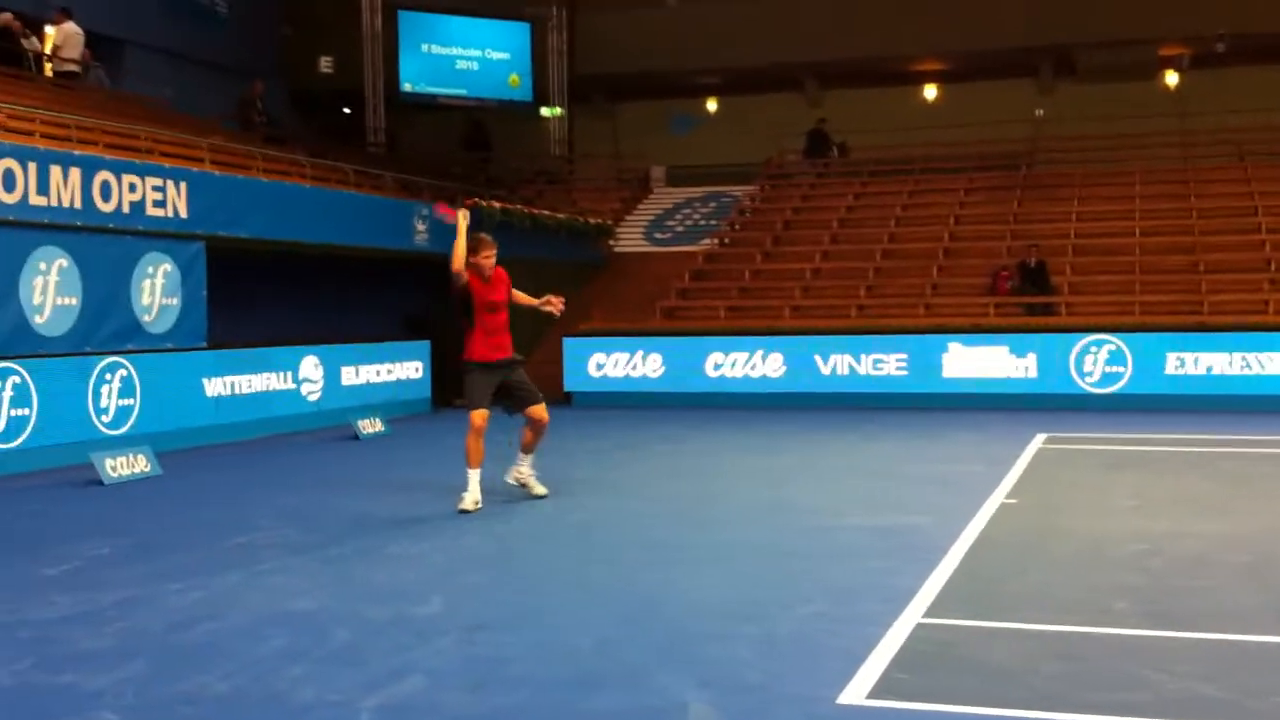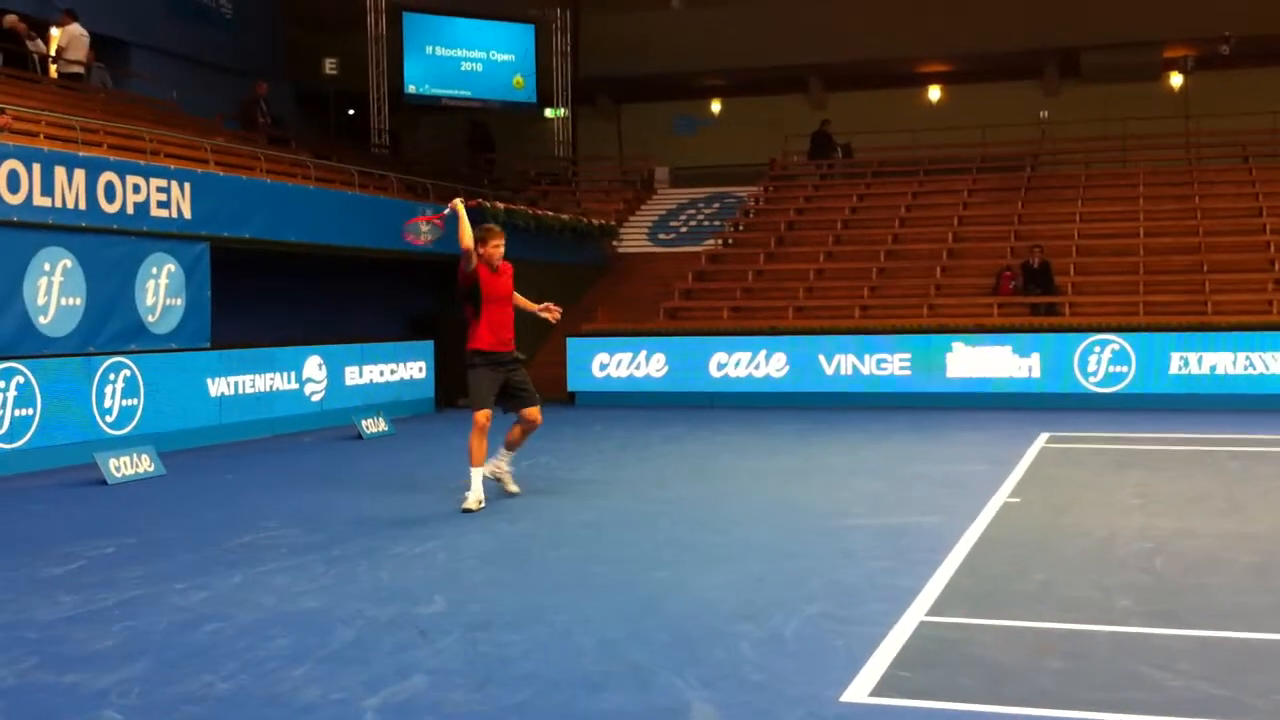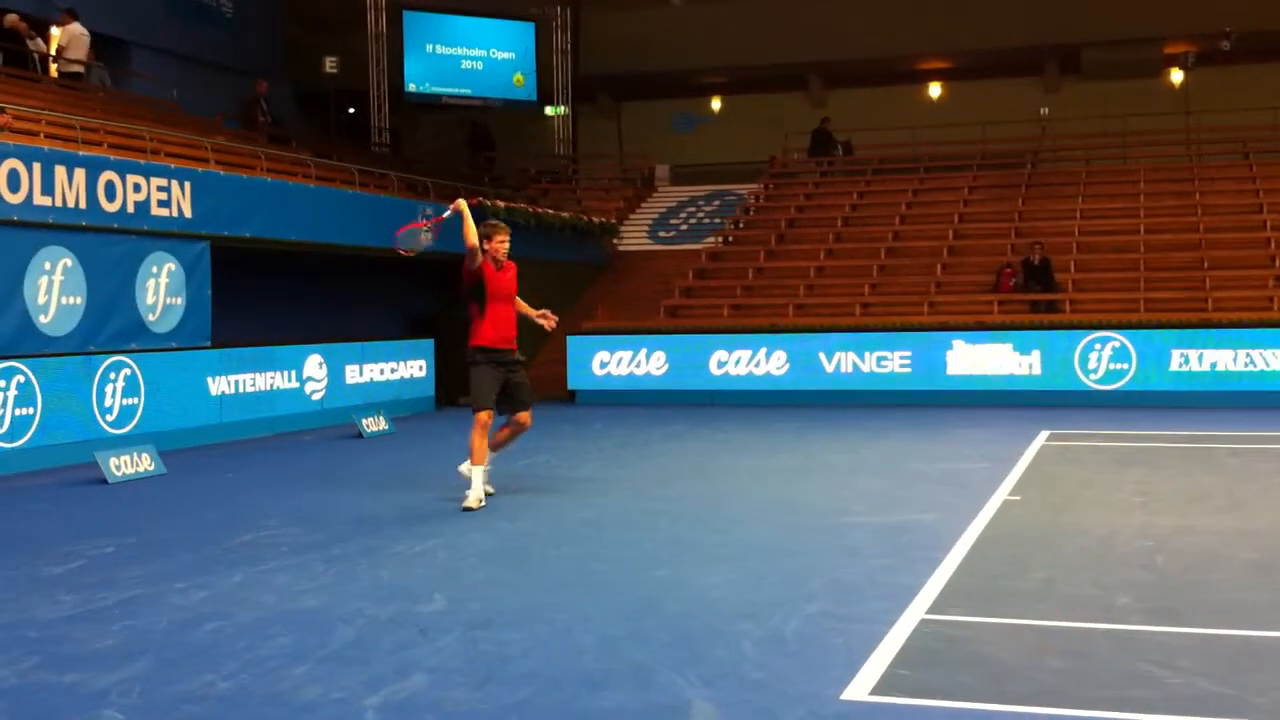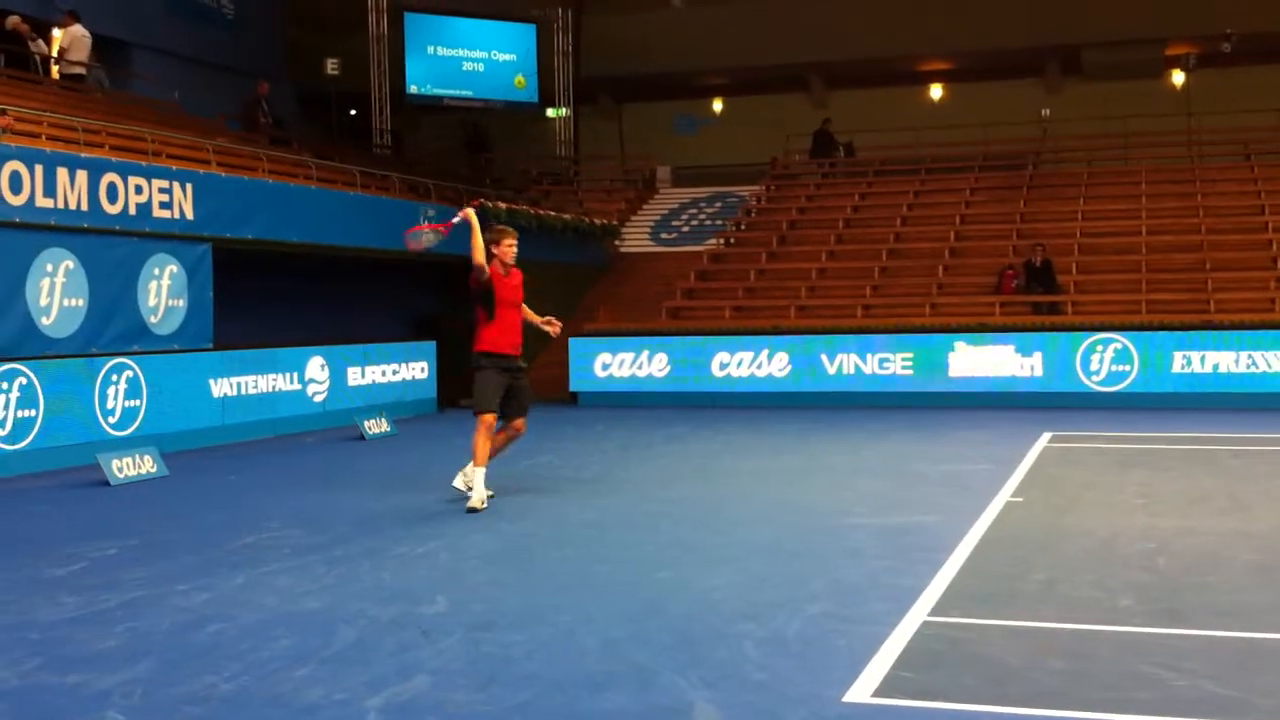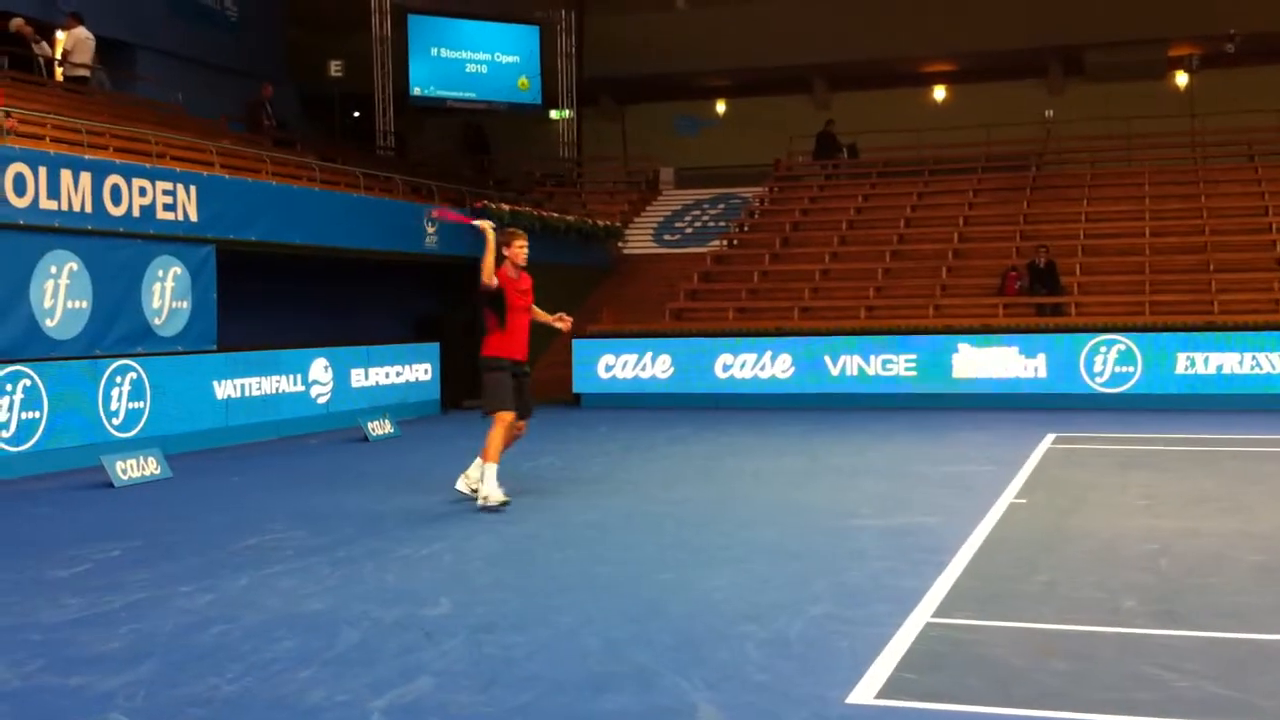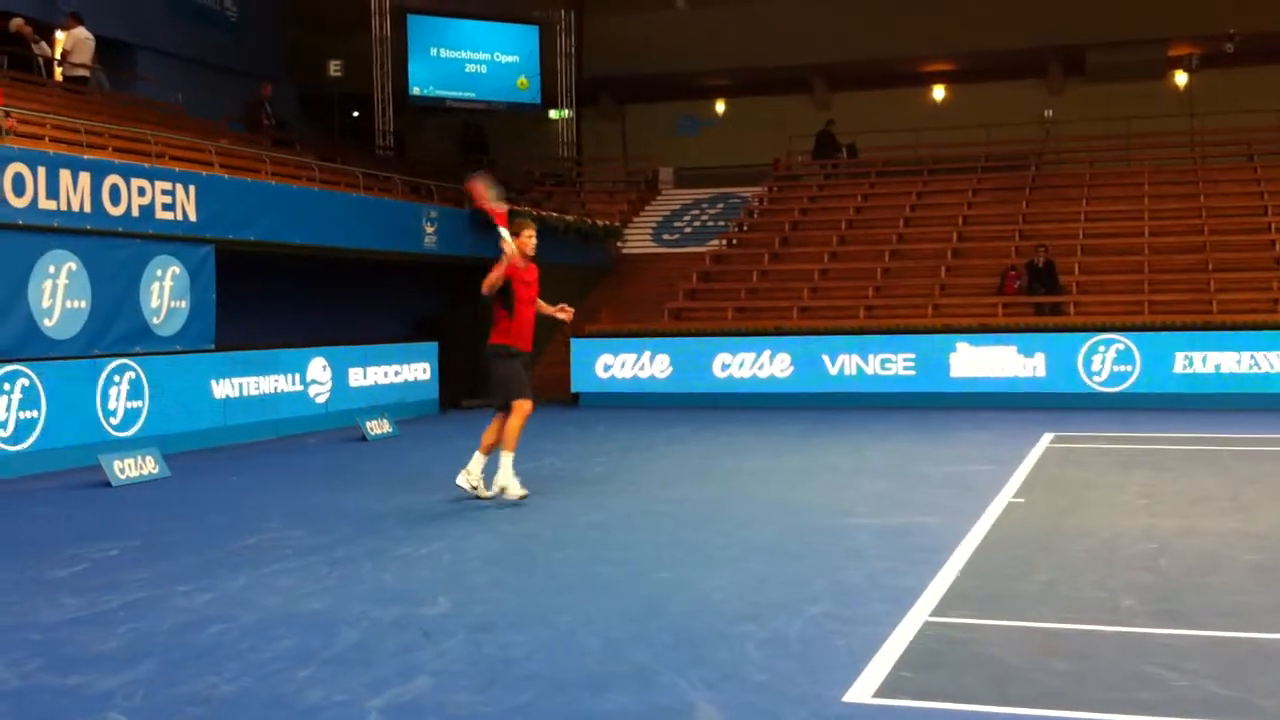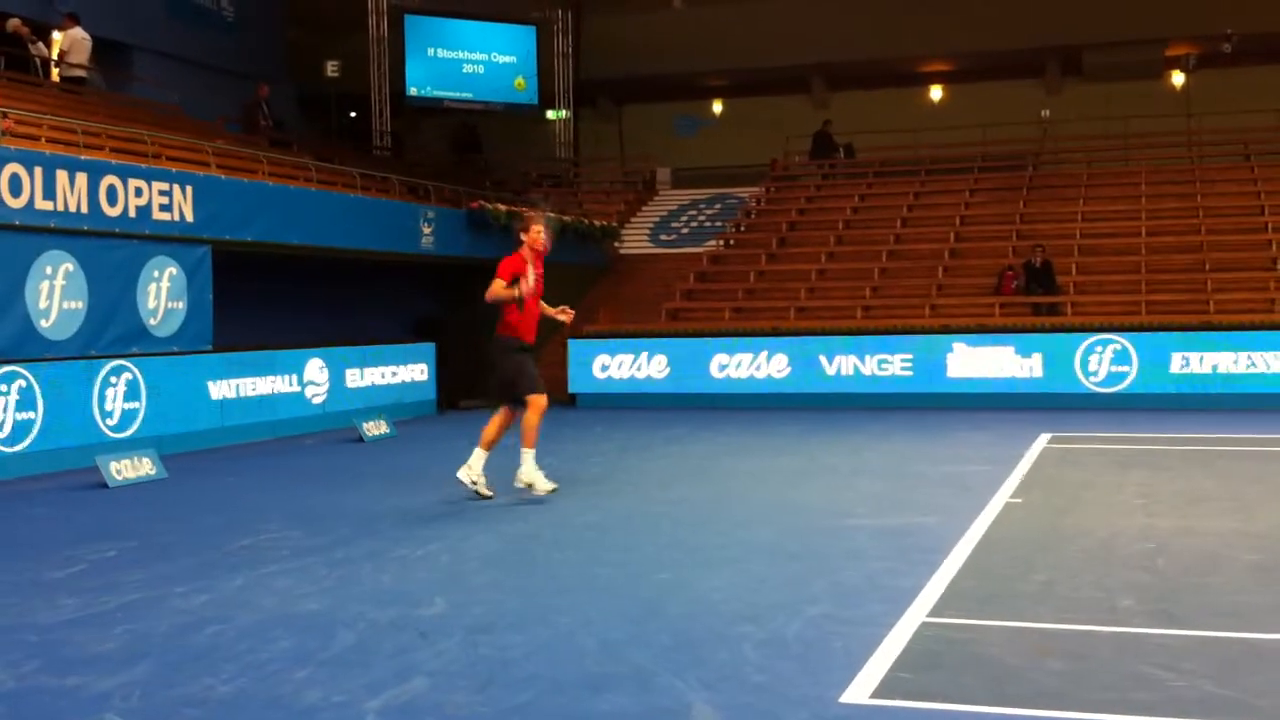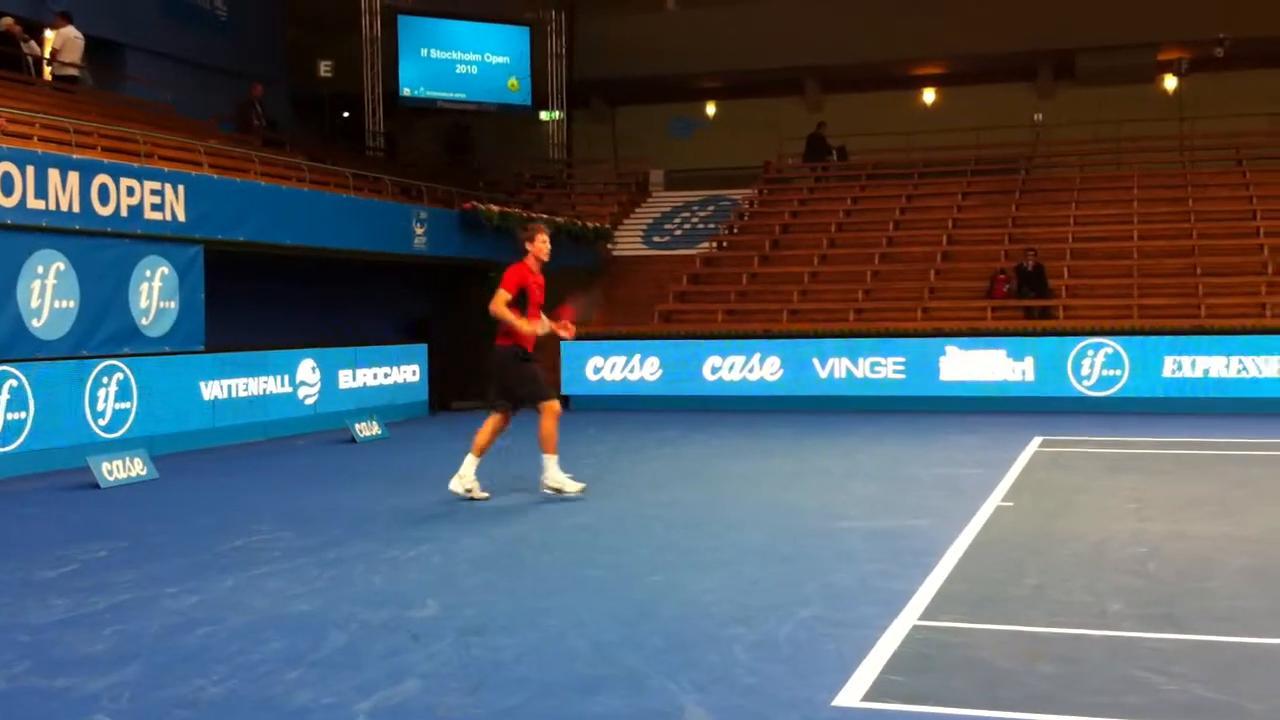
dt=0.1s
person 1, frame 1
left shoulder: (502, 275)
right shoulder: (465, 282)
right elbow: (455, 268)
left wrist: (539, 303)
right wrist: (462, 227)
left hip: (508, 361)
right hip: (478, 366)
left knee: (539, 419)
right knee: (478, 422)
left ankle: (522, 472)
right ankle: (473, 491)
person 1, frame 2
left shoulder: (506, 269)
right shoulder: (470, 271)
right elbow: (465, 247)
left wrist: (537, 309)
right wrist: (460, 211)
left hip: (509, 358)
right hip: (481, 360)
left knee: (532, 418)
right knee: (481, 420)
left ankle: (498, 465)
right ankle: (476, 490)
person 1, frame 3
left shoulder: (511, 268)
right shoulder: (476, 269)
right elbow: (471, 245)
left wrist: (534, 314)
right wrist: (464, 212)
left hip: (511, 356)
right hip: (484, 356)
left knee: (521, 421)
right knee: (483, 419)
left ankle: (475, 466)
right ankle: (475, 489)
person 1, frame 4
left shoulder: (517, 275)
right shoulder: (485, 277)
right elbow: (478, 262)
left wrist: (539, 321)
right wrist: (473, 221)
left hip: (513, 362)
right hip: (489, 361)
left knee: (516, 427)
right knee: (487, 421)
left ankle: (470, 474)
right ankle: (478, 490)
person 1, frame 5
left shoulder: (526, 279)
right shoulder: (499, 278)
right elbow: (486, 282)
left wrist: (551, 319)
right wrist: (490, 237)
left hip: (519, 362)
right hip: (496, 361)
left knee: (517, 426)
right knee: (504, 419)
left ankle: (472, 477)
right ankle: (490, 486)
person 1, frame 6
left shoulder: (533, 270)
right shoulder: (506, 269)
right elbow: (487, 289)
left wrist: (553, 311)
right wrist: (505, 261)
left hip: (521, 352)
right hip: (503, 350)
left knee: (505, 415)
right knee: (522, 406)
left ankle: (472, 473)
right ankle: (505, 476)
person 1, frame 7
left shoulder: (538, 266)
right shoulder: (512, 262)
right elbow: (490, 295)
left wrist: (553, 312)
right wrist: (516, 291)
left hip: (520, 345)
right hip: (510, 343)
left knee: (508, 410)
right knee: (538, 401)
left ankle: (472, 470)
right ankle: (528, 470)
person 1, frame 8
left shoulder: (538, 276)
right shoulder: (517, 272)
right elbow: (495, 307)
left wrist: (554, 326)
right wrist: (522, 325)
left hip: (515, 353)
right hip: (512, 352)
left knee: (500, 416)
right knee: (551, 408)
left ankle: (465, 477)
right ankle: (552, 476)
